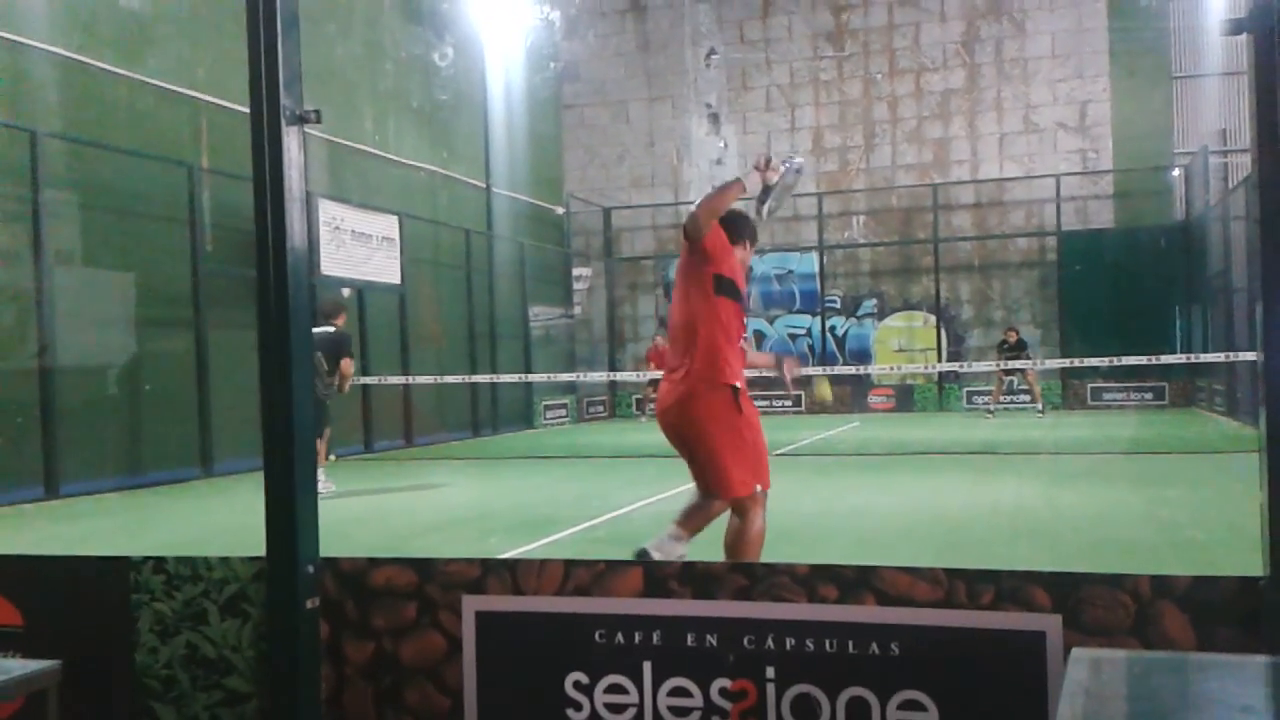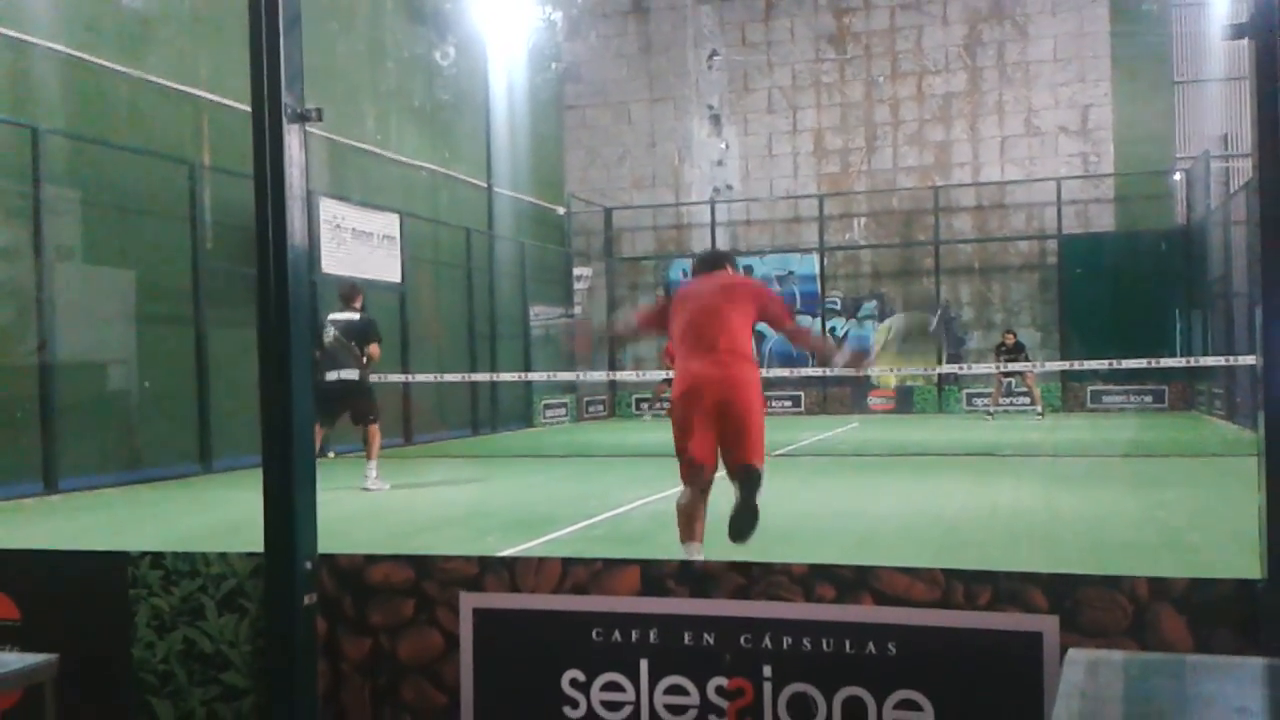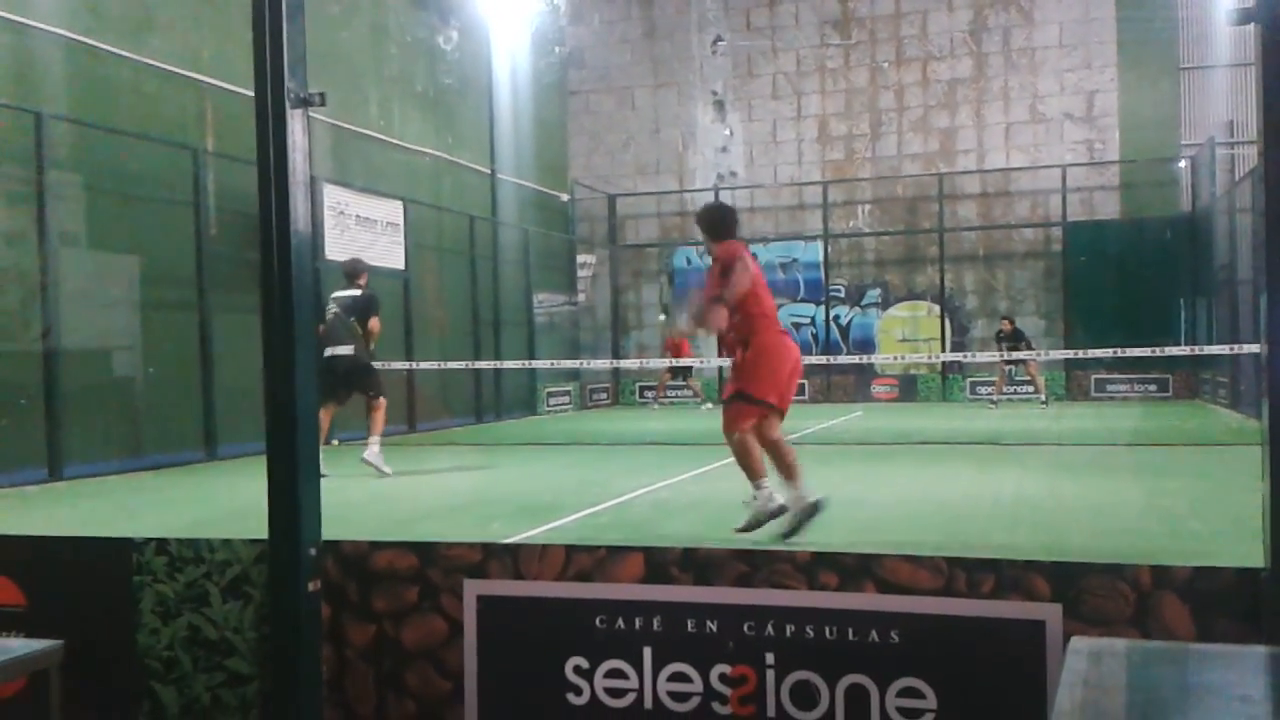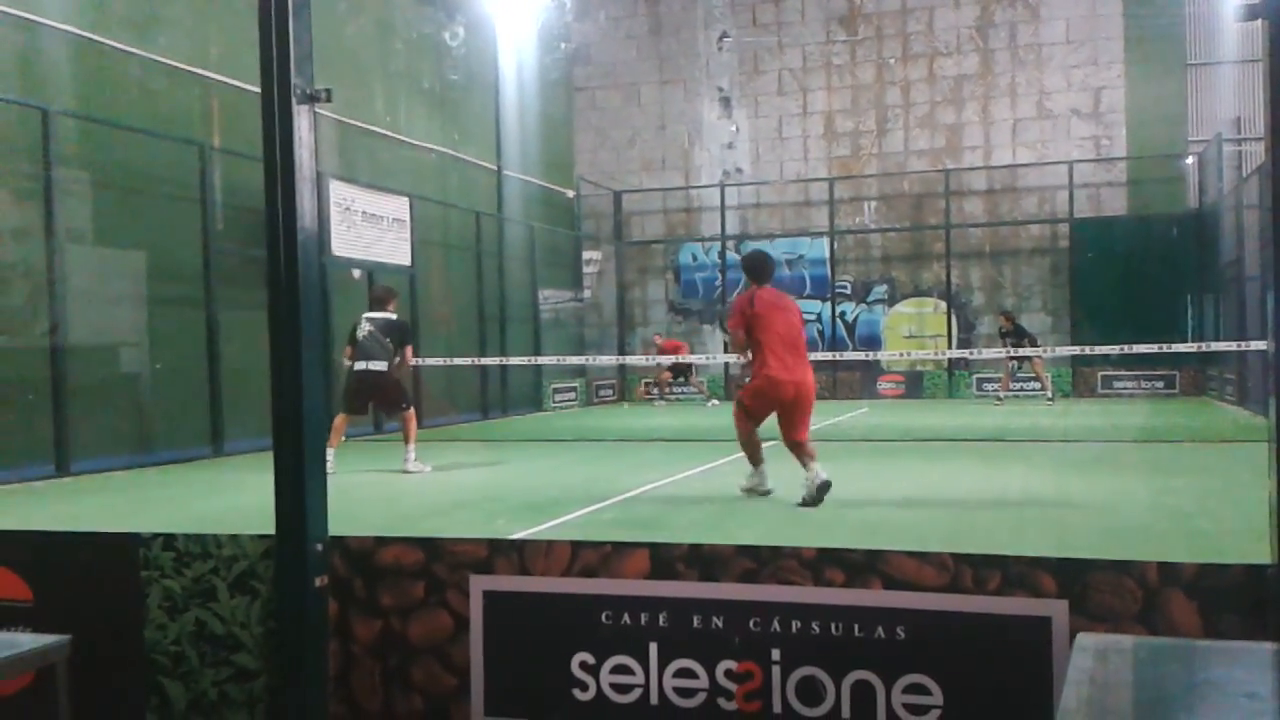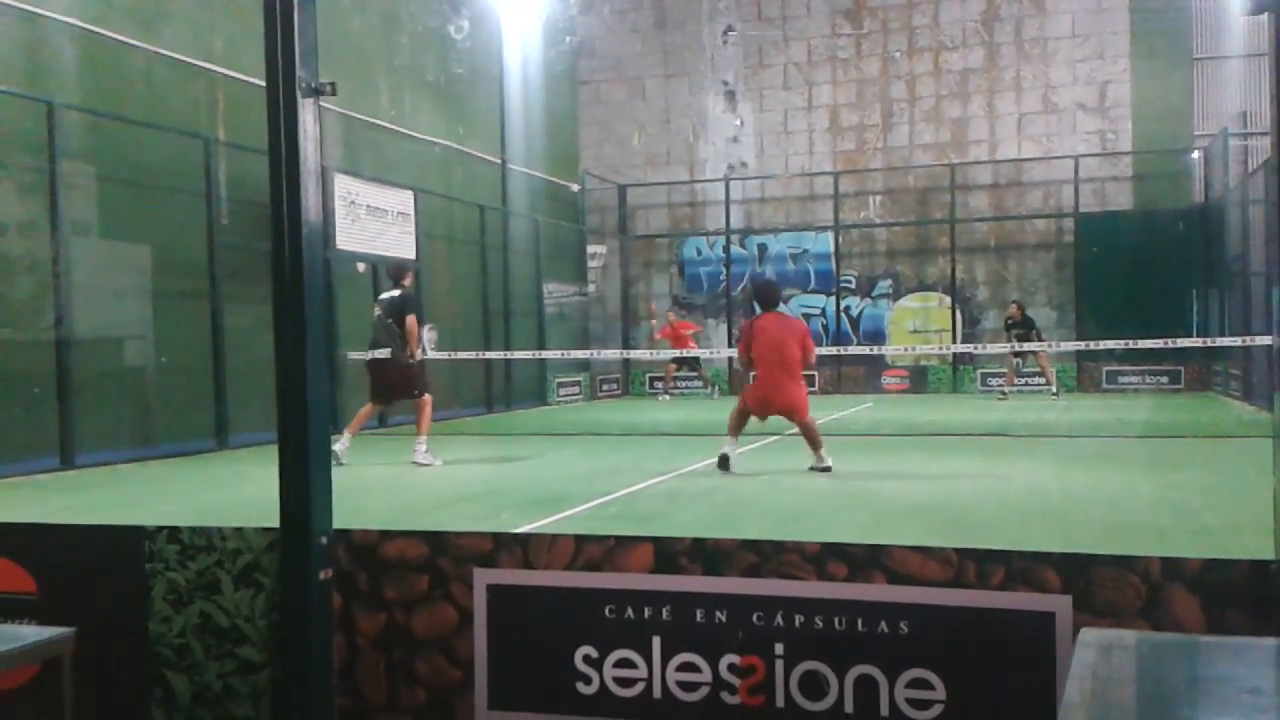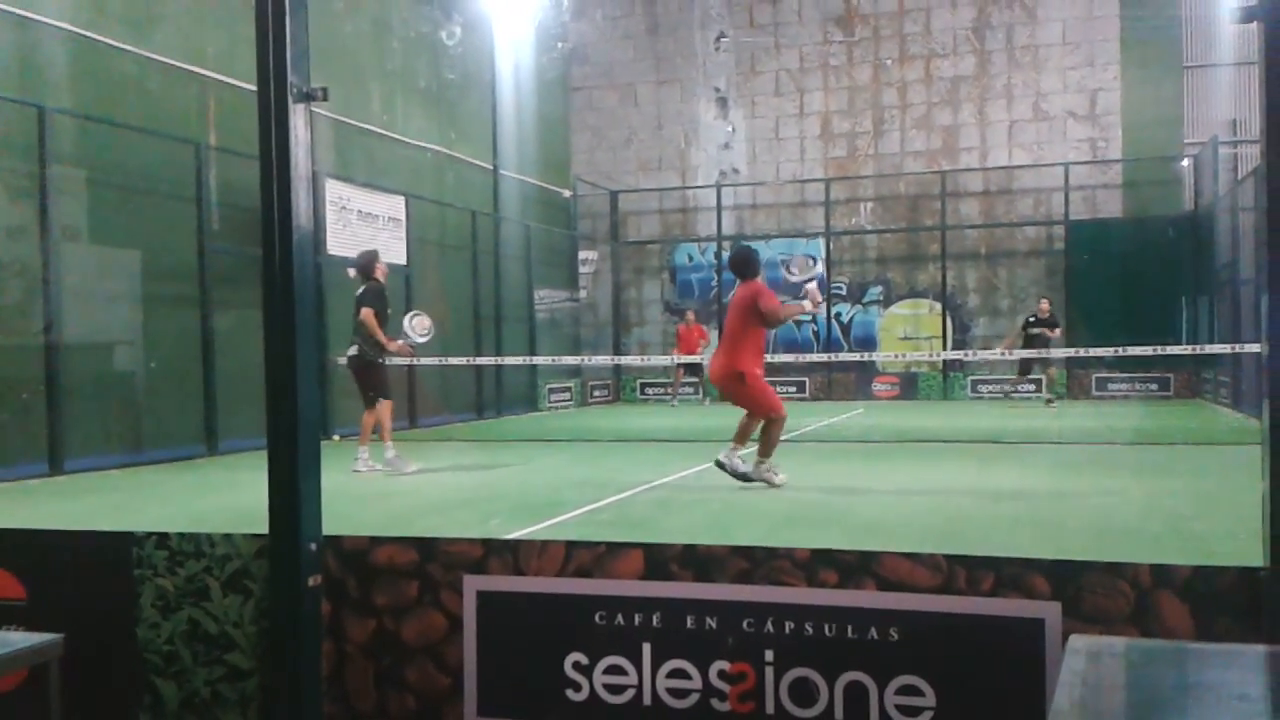
dt=0.5s
person 1, frame 1
left shoulder: (707, 277)
right shoulder: (706, 253)
left elbow: (731, 348)
right elbow: (699, 215)
left wrist: (775, 362)
right wrist: (749, 179)
left hip: (674, 399)
right hip: (712, 393)
left knee: (719, 490)
right knee: (749, 503)
left ankle: (661, 551)
person 1, frame 2
left shoulder: (680, 296)
right shoulder: (745, 288)
left elbow: (632, 329)
right elbow: (795, 330)
right wrist: (833, 352)
left hip: (690, 387)
right hip: (737, 382)
left knee: (696, 484)
right knee: (746, 470)
left ankle: (692, 564)
right ankle: (748, 484)
person 1, frame 3
left shoulder: (731, 252)
right shoulder: (719, 267)
left elbow: (745, 272)
right elbow: (709, 304)
left wrist: (722, 304)
right wrist: (704, 313)
left hip: (765, 351)
right hip: (768, 353)
left knee: (737, 428)
right knee: (766, 431)
left ankle: (767, 497)
right ankle: (801, 499)
person 1, frame 4
left shoulder: (744, 300)
right shoulder: (790, 303)
left elbow: (738, 342)
left hip: (769, 378)
right hip: (802, 378)
left knee: (744, 418)
right knee: (796, 436)
left ankle: (759, 478)
right ankle: (815, 476)
person 1, frame 5
left shoulder: (751, 326)
right shoulder: (799, 326)
left elbow: (744, 364)
right elbow: (810, 361)
left hip: (762, 392)
right hip: (794, 395)
left knee: (741, 409)
right knee: (804, 418)
left ankle: (728, 451)
right ankle: (822, 459)
person 1, frame 6
left shoulder: (742, 292)
right shoulder: (758, 289)
left elbow: (770, 320)
right elbow: (778, 314)
left wrist: (801, 305)
right wrist: (807, 305)
left hip: (725, 367)
right hip: (738, 369)
left knee: (758, 411)
right knee: (777, 415)
left ankle: (730, 455)
right ankle: (763, 467)
person 2, frame 1
left shoulder: (312, 334)
right shoulder: (341, 335)
left elbow: (312, 365)
right elbow: (345, 367)
right wrist: (343, 384)
right hip: (314, 391)
left knee: (323, 431)
right knee: (312, 439)
left ankle: (319, 479)
person 2, frame 2
left shoulder: (327, 321)
right shoulder: (366, 321)
left elbow: (318, 354)
right elbow: (374, 352)
right wrist: (365, 366)
left hip: (328, 381)
right hip: (355, 380)
left knee: (319, 427)
right knee: (372, 427)
right ankle: (371, 476)
person 2, frame 3
left shoulder: (332, 298)
right shoulder: (368, 296)
left elbow: (321, 330)
right elbow: (374, 326)
right wrist: (370, 343)
left hip: (329, 357)
right hip: (354, 356)
left knee: (327, 407)
right knee: (378, 403)
right ankle: (373, 450)
person 2, frame 4
left shoulder: (361, 321)
right shoulder: (399, 323)
left elbow: (348, 353)
right elbow: (408, 358)
right wrist: (395, 369)
left hip: (358, 372)
right hip: (383, 371)
left knee: (344, 414)
right knee: (408, 413)
left ankle: (328, 459)
right ankle: (410, 460)
person 2, frame 5
left shoulder: (382, 298)
right shoulder: (408, 297)
right elbow: (411, 324)
right wrist: (415, 351)
left hip: (374, 357)
right hip: (395, 358)
left knee: (374, 404)
right knee: (424, 400)
left ankle: (342, 445)
right ankle: (421, 451)
person 2, frame 6
left shoulder: (367, 290)
right shoulder: (375, 289)
right elbow: (366, 316)
left wrist: (392, 344)
right wrist: (386, 342)
left hip: (361, 354)
right hip: (368, 355)
left knee: (372, 407)
right knee: (383, 402)
left ankle: (362, 458)
right ankle: (390, 455)
